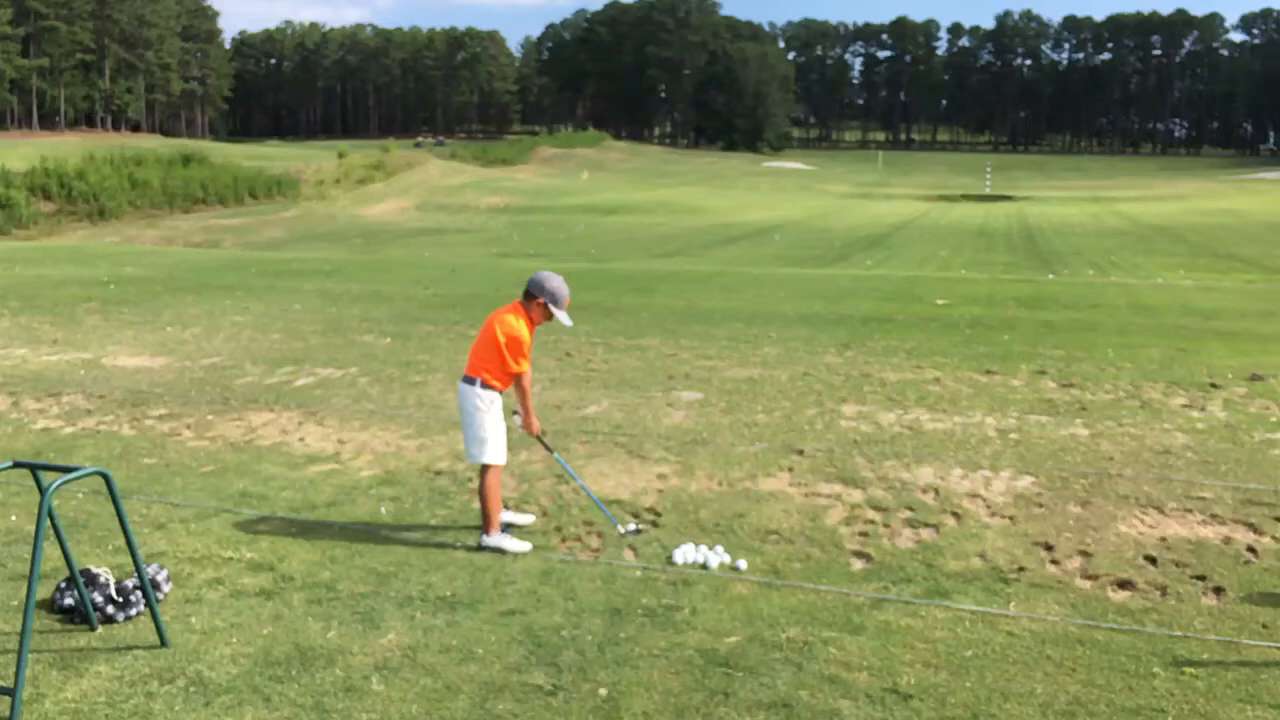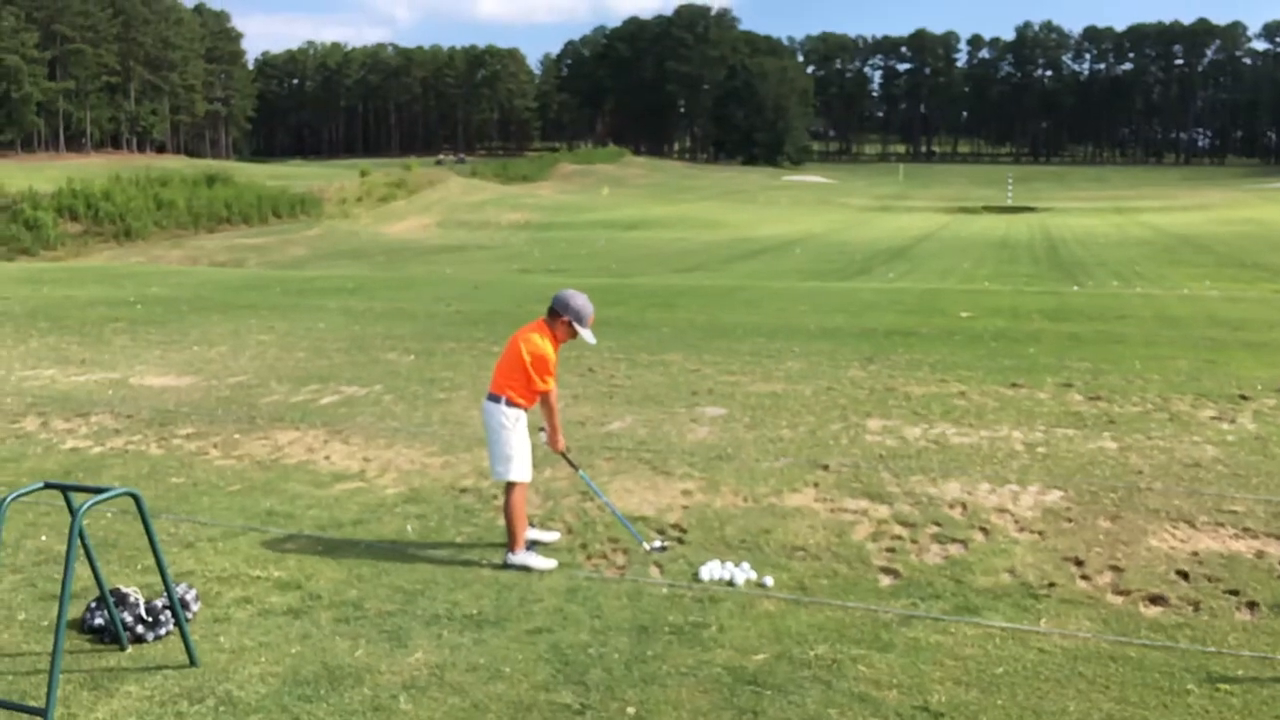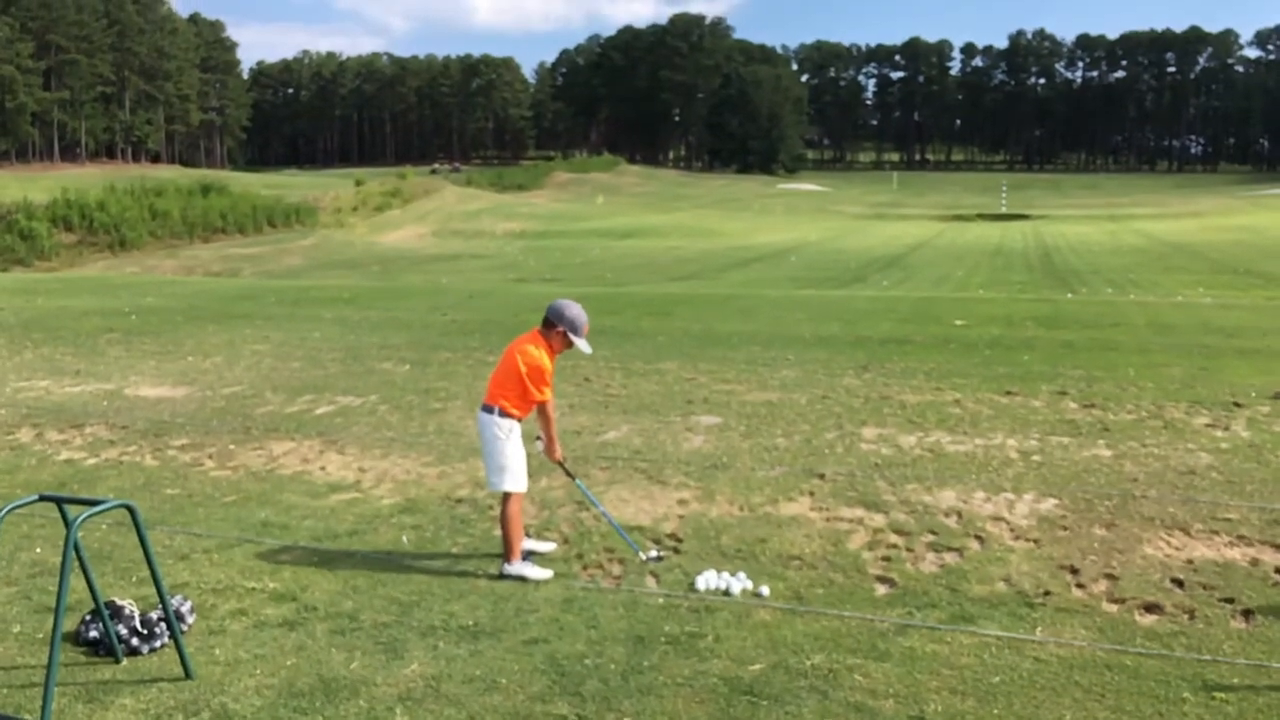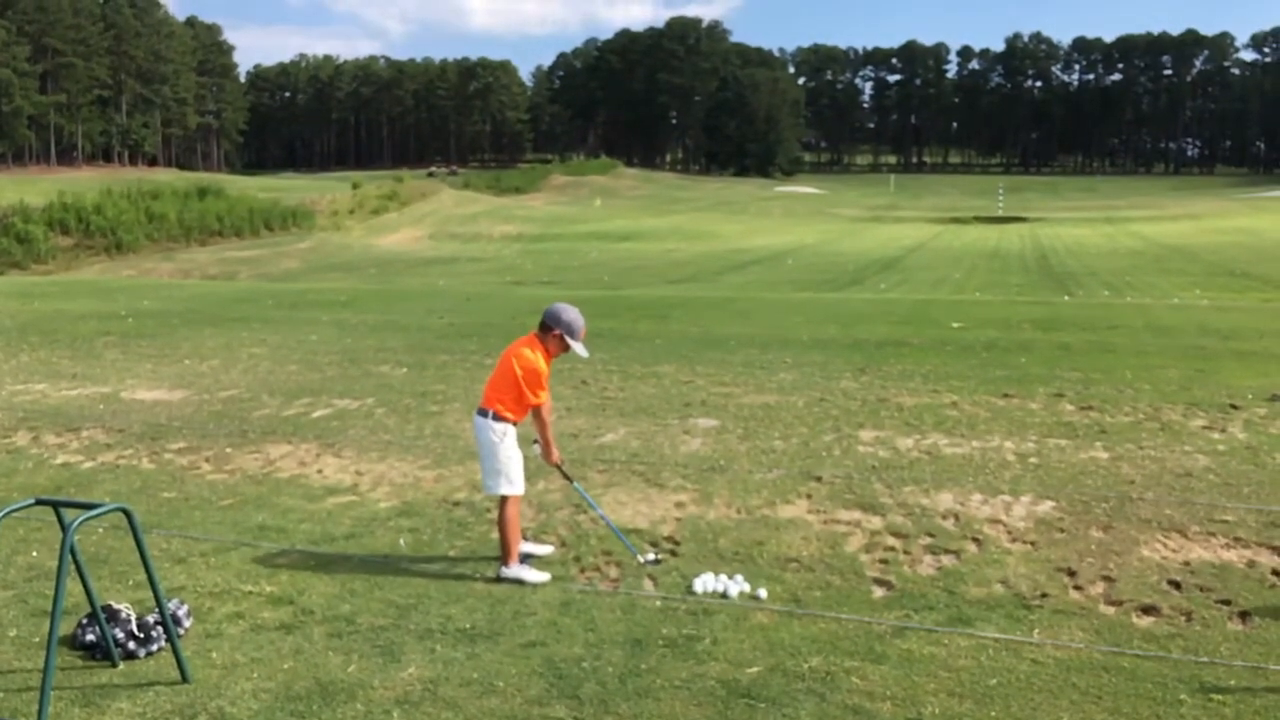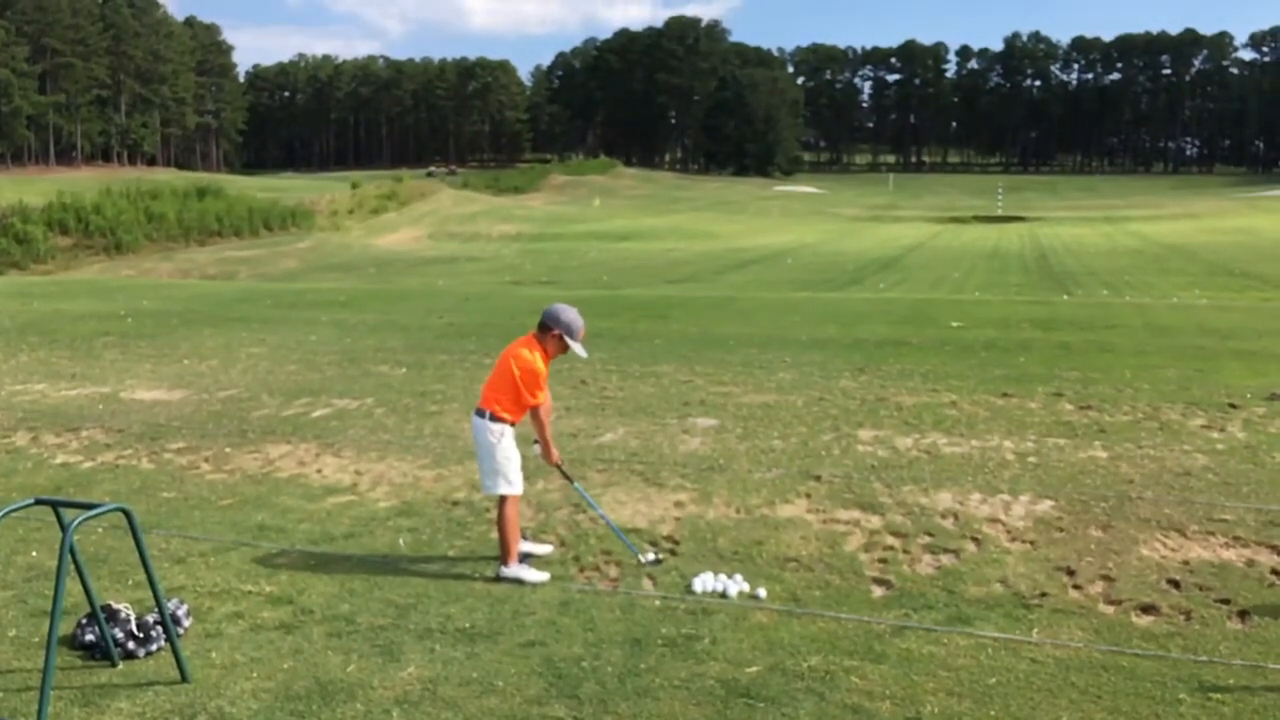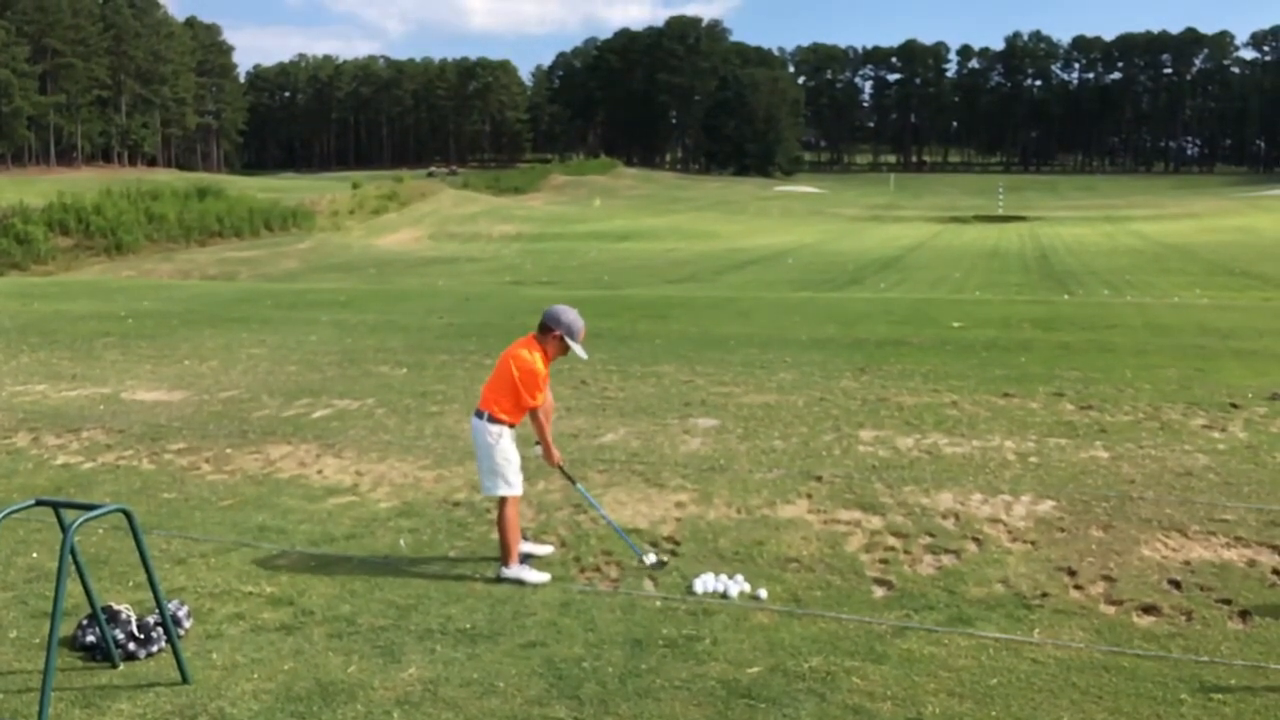
dt=0.5s
person 1, frame 1
left shoulder: (514, 315)
right shoulder: (515, 328)
left elbow: (523, 371)
right elbow: (521, 378)
left wrist: (526, 412)
right wrist: (529, 417)
left hip: (484, 390)
right hip: (482, 393)
left knee: (495, 458)
right knee: (492, 463)
left ankle: (497, 511)
right ankle: (491, 533)
person 1, frame 2
left shoulder: (539, 333)
right shoulder: (540, 346)
left elbow: (547, 390)
right elbow: (548, 397)
left wrist: (552, 430)
right wrist: (556, 434)
left hip: (508, 407)
right hip: (507, 410)
left knee: (520, 476)
right knee: (517, 480)
left ankle: (522, 529)
right ankle: (517, 551)
person 1, frame 3
left shoulder: (535, 343)
right shoulder: (537, 357)
left elbow: (544, 400)
right elbow: (544, 407)
left wrist: (548, 439)
right wrist: (553, 444)
left hip: (502, 418)
right hip: (502, 421)
left knee: (517, 486)
right knee: (513, 491)
left ankle: (519, 540)
right ankle: (513, 562)
person 1, frame 4
left shoulder: (533, 347)
right shoulder: (532, 360)
left elbow: (544, 400)
right elbow: (540, 411)
left wrist: (546, 442)
right wrist: (549, 447)
left hip: (499, 422)
right hip: (496, 425)
left knee: (514, 489)
right knee: (510, 493)
left ankle: (516, 543)
right ankle: (510, 564)
person 1, frame 5
left shoulder: (533, 348)
right shoulder: (530, 360)
left elbow: (544, 398)
right elbow: (537, 411)
left wrist: (546, 442)
right wrist: (548, 447)
left hip: (498, 422)
right hip: (495, 425)
left knee: (513, 488)
right knee: (509, 493)
left ankle: (515, 542)
right ankle: (510, 564)
person 1, frame 6
left shoulder: (536, 350)
right shoulder: (529, 361)
left elbow: (546, 397)
right elbow: (536, 412)
left wrist: (548, 442)
right wrist: (548, 448)
left hip: (499, 424)
right hip: (493, 426)
left knee: (513, 488)
right knee: (509, 494)
left ankle: (516, 542)
right ankle: (511, 565)
